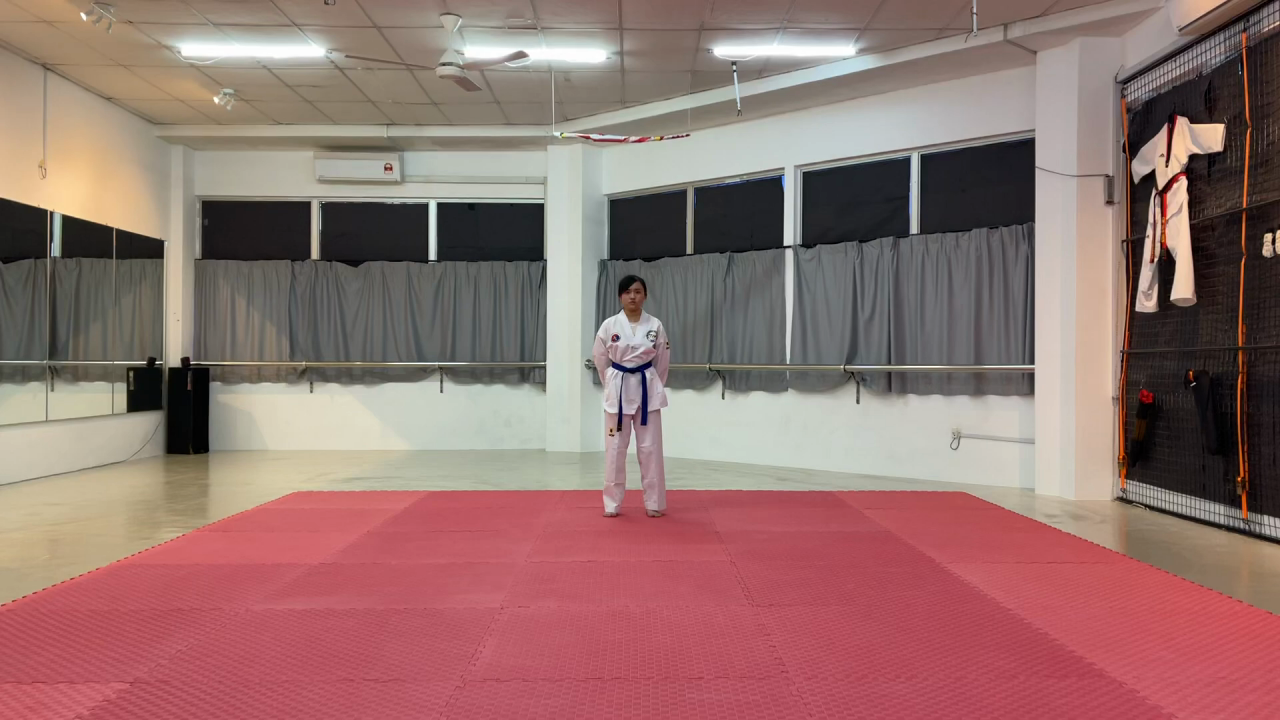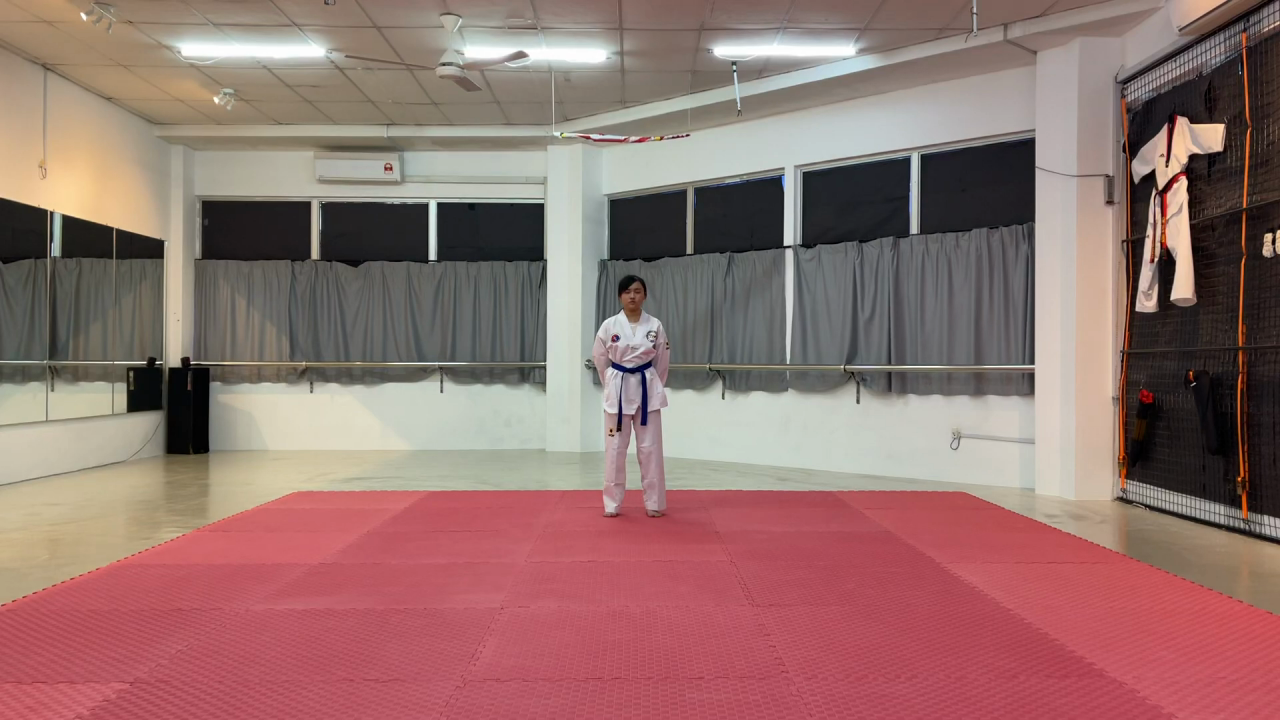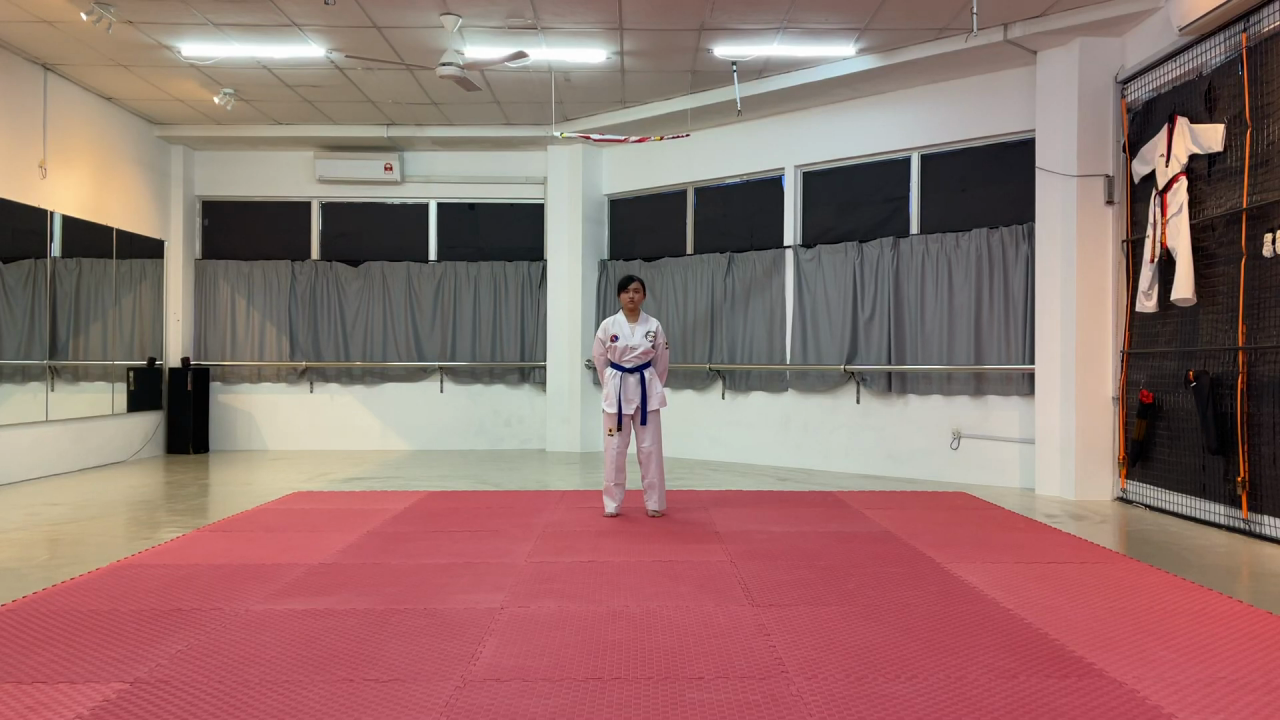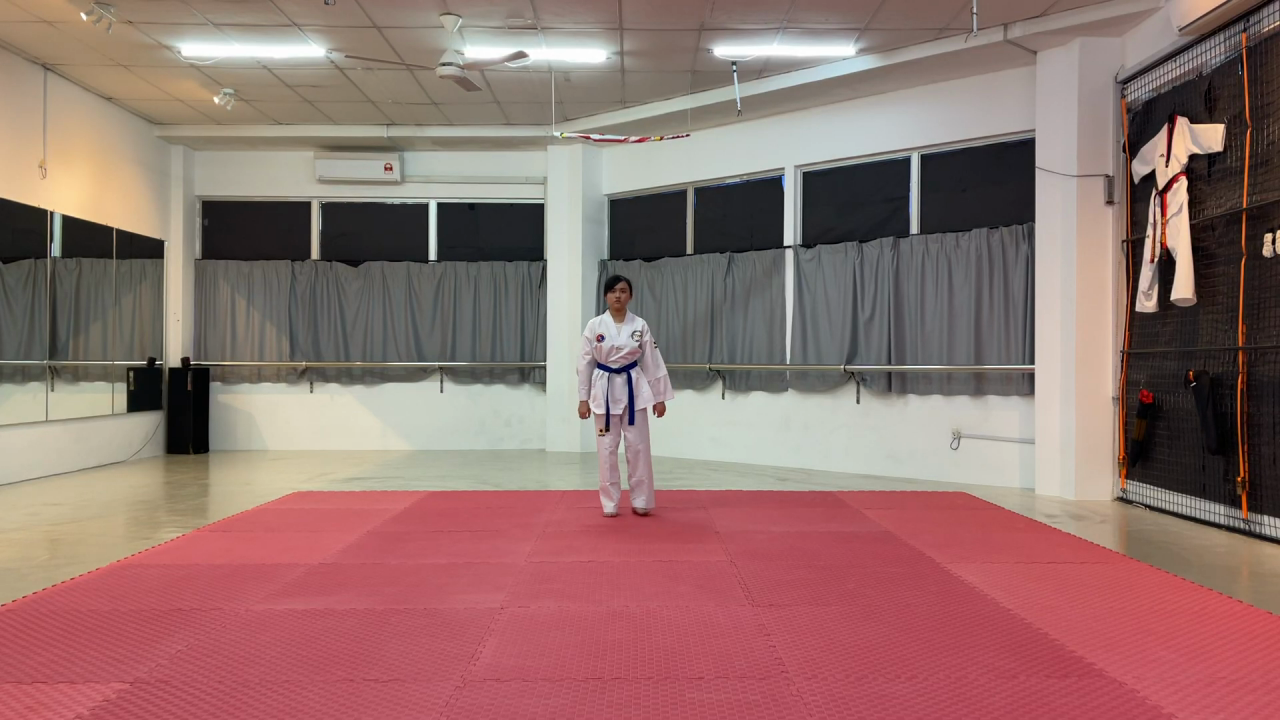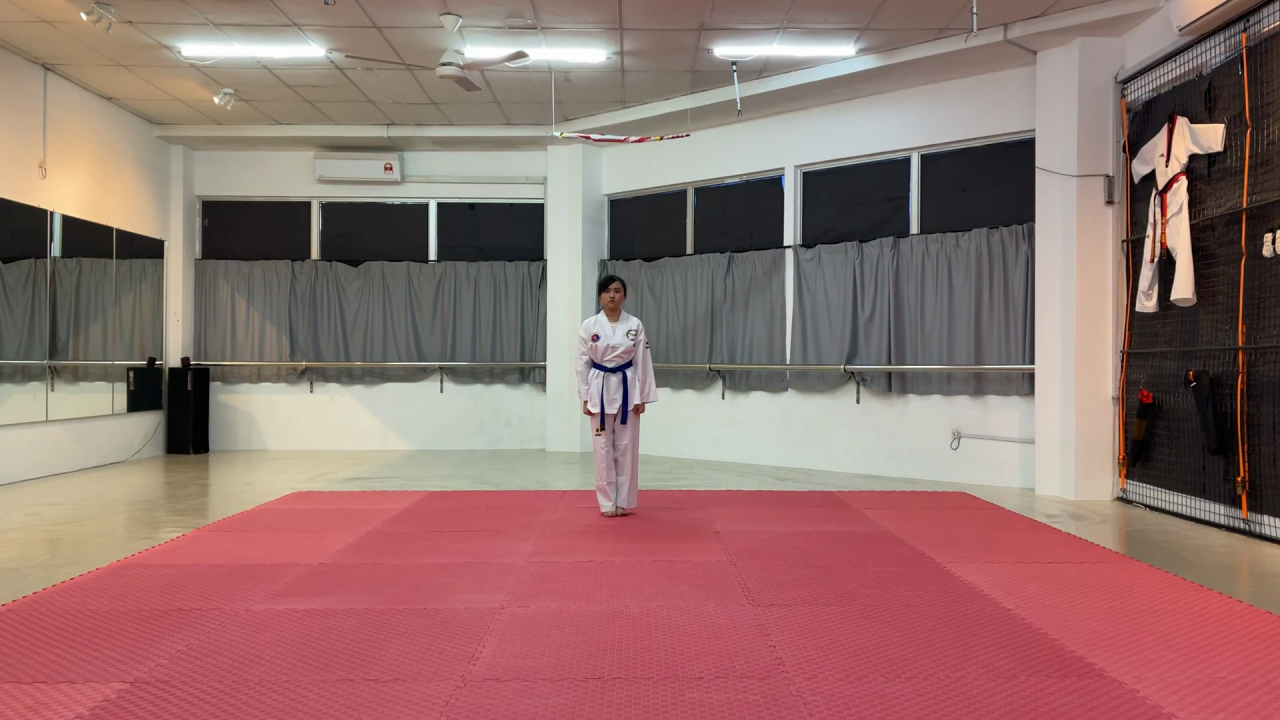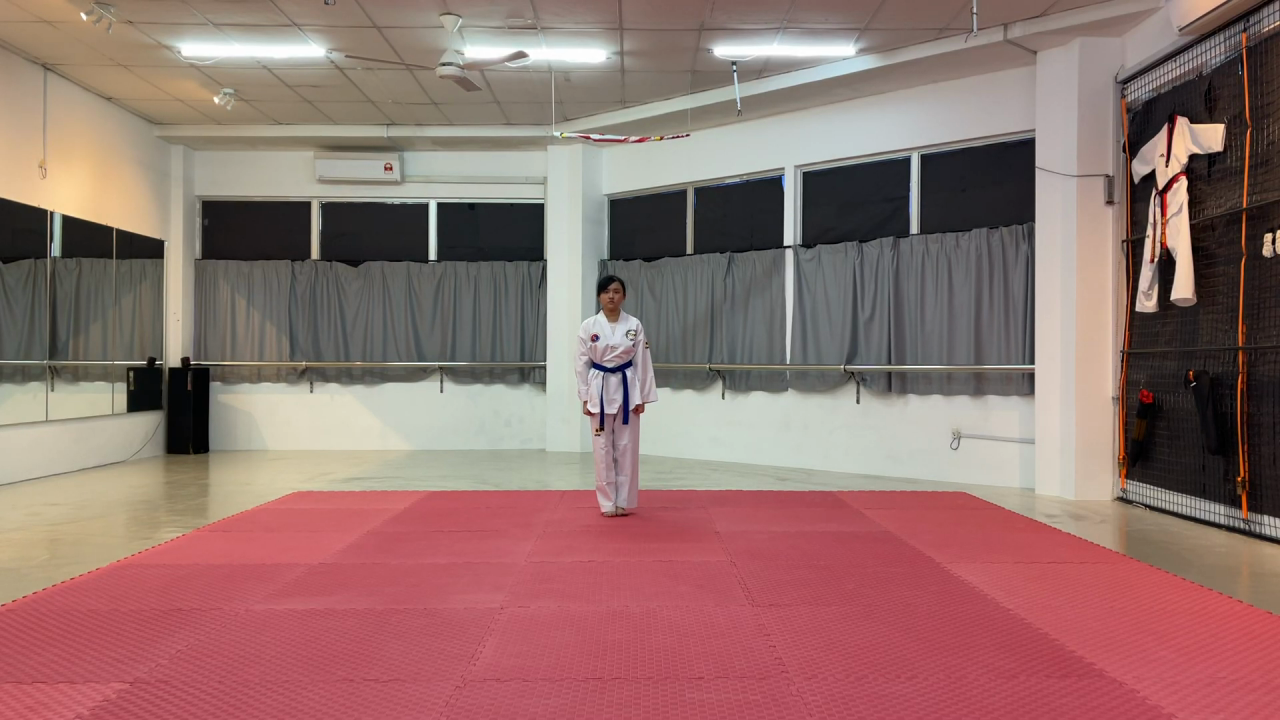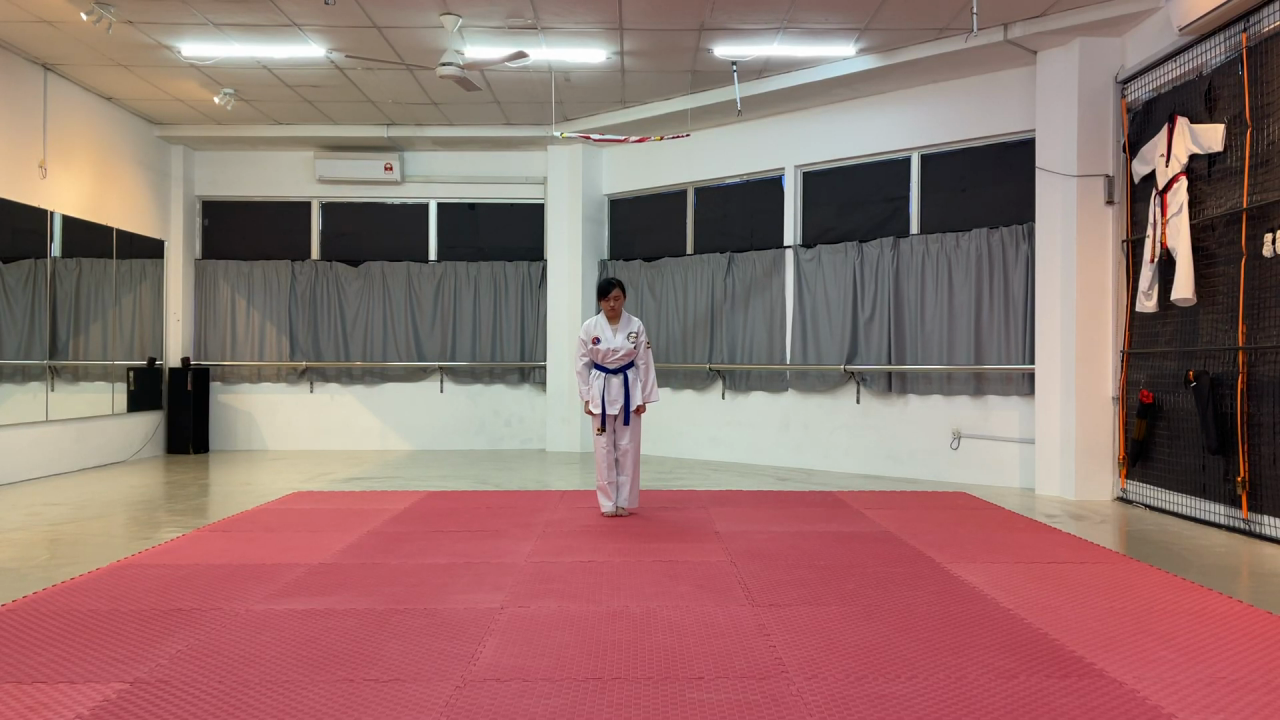
dt=0.4s
person 1, frame 1
left shoulder: (655, 326)
right shoulder: (609, 325)
left elbow: (662, 362)
right elbow: (600, 360)
left wrist: (649, 385)
right wrist: (615, 385)
left hip: (647, 389)
right hip: (618, 389)
left knee: (650, 447)
right knee: (616, 447)
left ankle: (654, 503)
right ankle: (612, 503)
person 1, frame 2
left shoulder: (655, 326)
right shoulder: (609, 326)
left elbow: (662, 363)
right elbow: (600, 360)
left wrist: (650, 386)
right wrist: (614, 385)
left hip: (647, 389)
right hip: (618, 389)
left knee: (650, 447)
right knee: (615, 447)
left ankle: (654, 503)
right ankle: (612, 503)
person 1, frame 3
left shoulder: (654, 326)
right shoulder: (608, 325)
left elbow: (661, 363)
right elbow: (600, 360)
left wrist: (649, 386)
right wrist: (614, 386)
left hip: (645, 390)
right hip: (617, 389)
left knee: (650, 447)
right knee: (615, 447)
left ankle: (654, 503)
right ankle: (612, 503)
person 1, frame 4
left shoulder: (640, 326)
right shoulder: (594, 325)
left elbow: (652, 362)
right elbow: (585, 363)
left wrist: (659, 397)
right wrist: (583, 398)
left hip: (633, 388)
right hip: (604, 389)
left knee: (638, 446)
right knee: (607, 448)
left ankle: (641, 501)
right ankle: (610, 503)
person 1, frame 5
left shoulder: (635, 325)
right shoulder: (589, 326)
left elbow: (643, 363)
right elbow: (583, 363)
left wrist: (642, 397)
right wrist: (585, 398)
left hip: (627, 389)
right hip: (600, 389)
left knee: (626, 447)
right knee: (603, 447)
left ankle: (623, 501)
right ankle: (607, 502)
person 1, frame 6
left shoulder: (634, 325)
right shoulder: (589, 326)
left elbow: (642, 363)
right elbow: (582, 363)
left wrist: (642, 397)
right wrist: (585, 398)
left hip: (627, 389)
right hip: (600, 389)
left knee: (626, 447)
right knee: (603, 447)
left ankle: (624, 502)
right ankle: (608, 502)
person 1, frame 7
left shoulder: (636, 326)
right shoulder: (589, 327)
left elbow: (644, 363)
right elbow: (582, 364)
left wrist: (643, 398)
right wrist: (586, 398)
left hip: (628, 390)
right hip: (601, 391)
left knee: (628, 447)
right knee: (604, 447)
left ankle: (624, 502)
right ankle: (608, 502)
